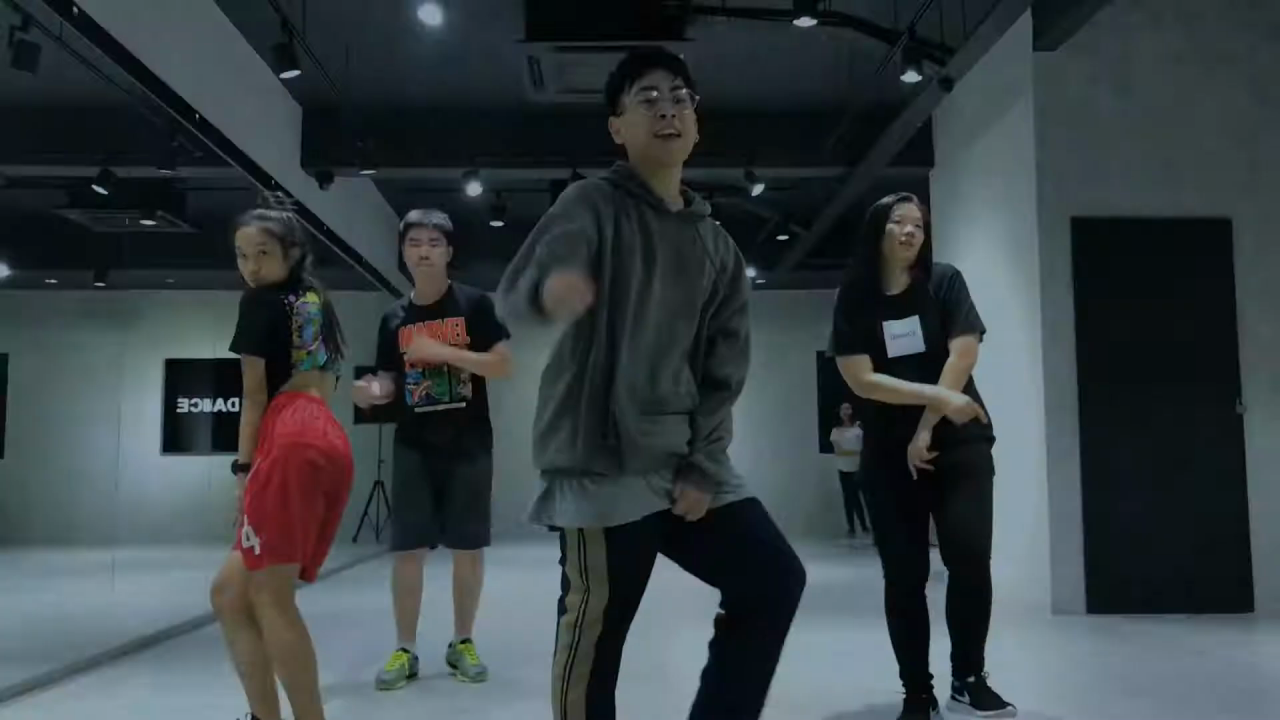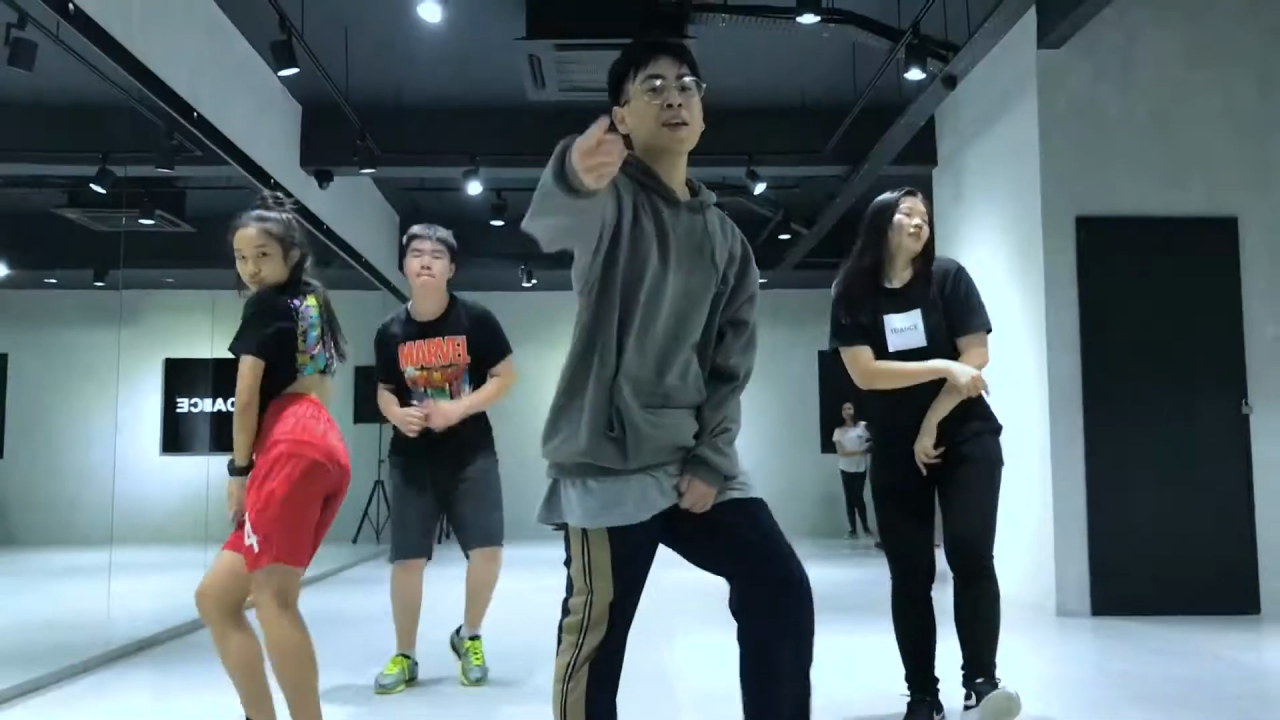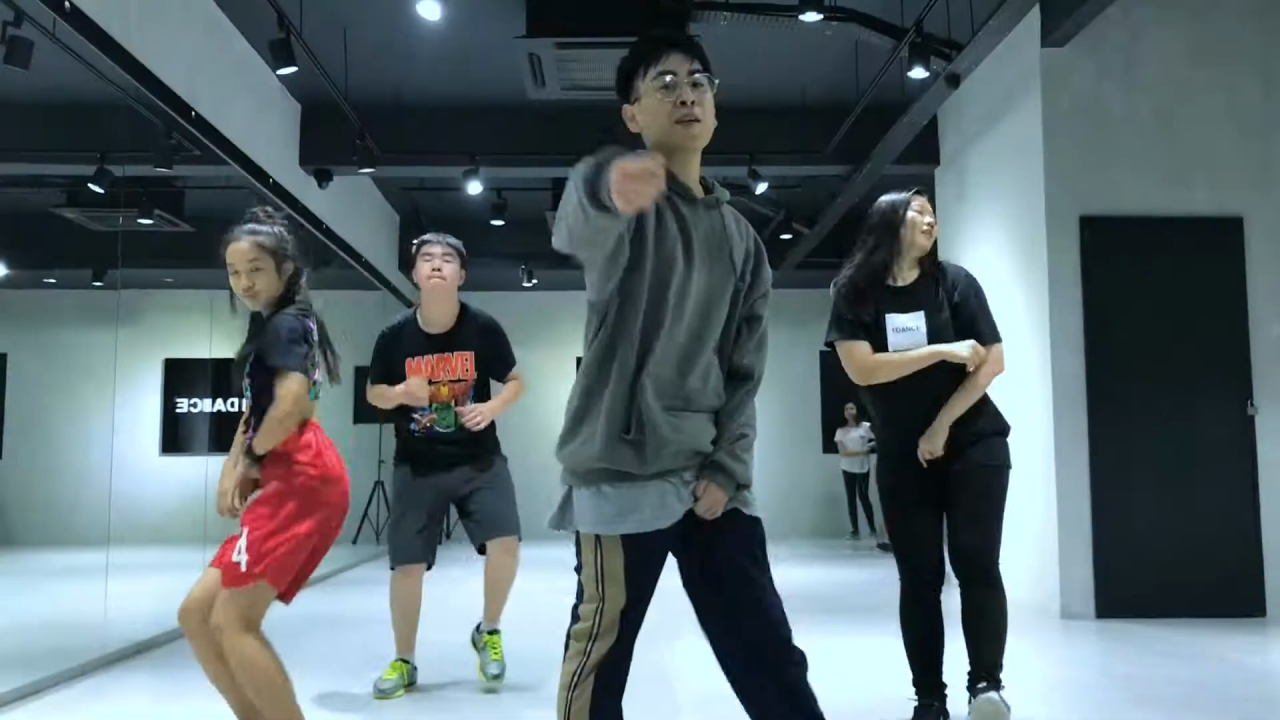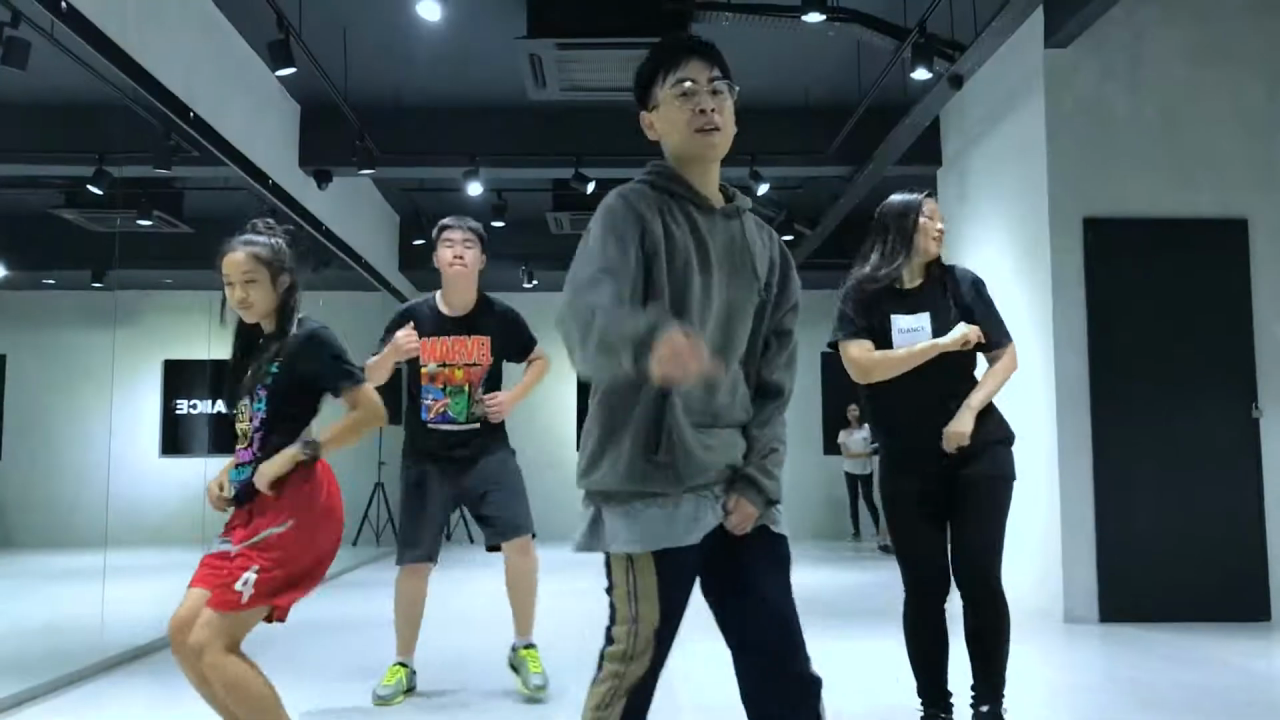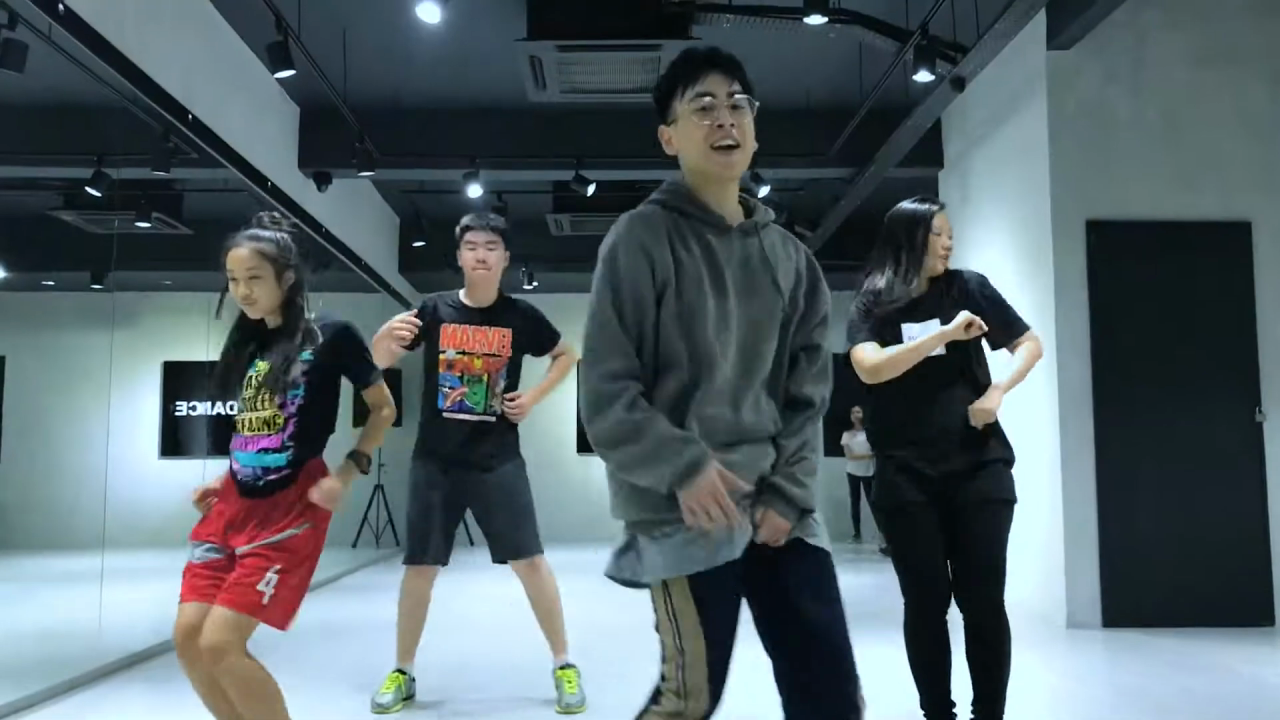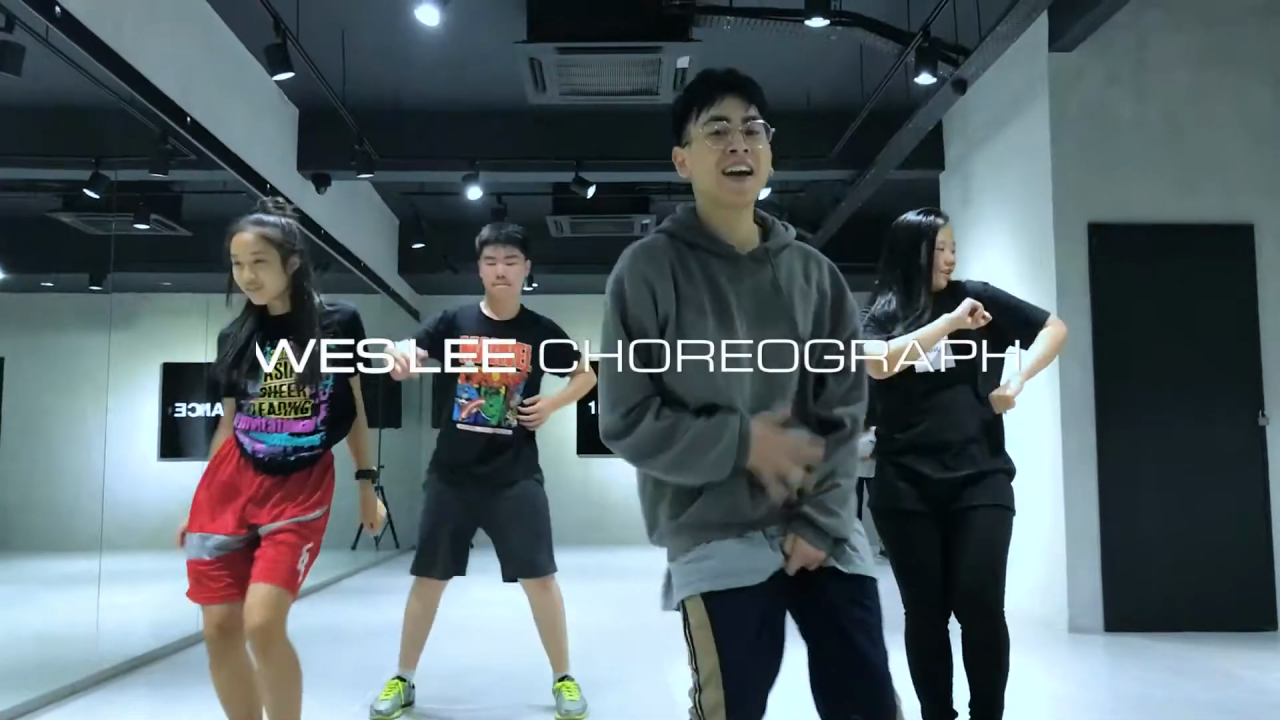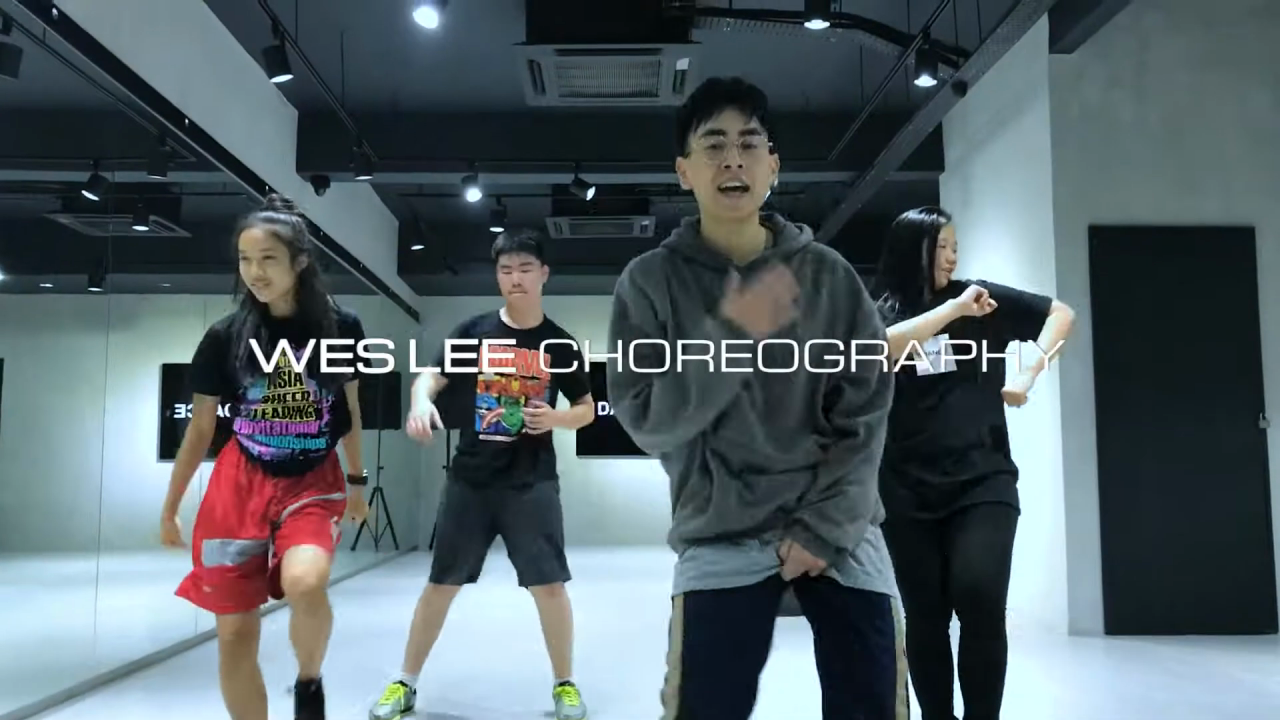
dt=0.1s
person 1, frame 1
left shoulder: (718, 247)
right shoulder: (594, 208)
left elbow: (726, 367)
right elbow: (519, 283)
left wrist: (704, 468)
right wrist: (545, 285)
left hip: (688, 467)
right hip: (600, 464)
left knee: (773, 576)
right knee: (592, 638)
person 1, frame 2
left shoulder: (724, 235)
right shoulder: (610, 197)
left elbow: (732, 358)
right elbow: (554, 221)
left wrist: (711, 460)
right wrist: (576, 175)
left hip: (692, 460)
right hip: (608, 459)
left knee: (780, 584)
right knee: (596, 637)
person 1, frame 3
left shoulder: (736, 232)
right shoulder: (626, 191)
left elbow: (744, 364)
right elbow: (579, 230)
left wrist: (728, 467)
right wrist: (608, 192)
left hip: (707, 467)
right hip: (620, 462)
left knee: (763, 643)
right knee: (601, 646)
person 1, frame 4
left shoulder: (760, 241)
right shoulder: (634, 212)
left elbow: (774, 372)
right elbow: (586, 316)
left wrist: (757, 480)
right wrist: (646, 342)
left hip: (733, 487)
right hip: (648, 485)
right knee: (633, 663)
person 1, frame 5
left shoulder: (788, 255)
right shoulder: (642, 240)
left elbow: (807, 388)
right elbow: (603, 393)
left wrist: (787, 493)
right wrist: (683, 468)
left hip: (776, 502)
right hip: (679, 509)
person 1, frame 6
left shoulder: (812, 271)
right shoulder: (649, 269)
left elbow: (841, 407)
right elbow: (626, 420)
left wrist: (820, 518)
right wrist: (737, 444)
left hip: (818, 529)
right hip: (716, 527)
person 1, frame 7
left shoulder: (827, 275)
right shoulder: (651, 281)
left elbow: (866, 413)
right elbow: (651, 422)
left wrist: (823, 526)
right wrist: (729, 334)
left hip: (836, 527)
right hip: (722, 534)
person 2, frame 1
left shoulder: (944, 282)
right shoulder: (853, 300)
left elbow: (963, 358)
right elbow: (861, 381)
left wrist: (925, 427)
right wrist: (934, 397)
left hip: (959, 444)
right hip: (889, 457)
left knee: (969, 557)
right knee: (904, 575)
person 2, frame 2
left shoulder: (949, 277)
right shoulder: (853, 293)
left elbow: (977, 357)
right elbow: (863, 372)
left wrist: (933, 422)
right wrist: (942, 368)
left hip: (966, 438)
right hip: (897, 453)
left knee: (971, 552)
right knee: (910, 574)
person 2, frame 3
left shoulder: (954, 280)
right shoulder: (855, 291)
left elbow: (992, 359)
right elbow: (860, 367)
left wrist: (943, 424)
right wrist: (941, 352)
left hip: (973, 443)
right hip: (903, 456)
left knee: (976, 563)
right knee: (920, 578)
person 2, frame 4
left shoulder: (960, 283)
right shoulder: (863, 294)
left elbow: (1007, 358)
right elbow: (861, 367)
left wrist: (969, 411)
right wrist: (942, 343)
left hip: (978, 451)
right hip: (907, 463)
left knee: (977, 574)
right knee: (924, 585)
person 2, frame 5
left shoulder: (968, 290)
right shoulder: (874, 302)
left elbow: (1030, 342)
right elbow: (869, 368)
left wrist: (997, 391)
right wrist: (944, 335)
left hip: (978, 467)
right hip: (904, 476)
left knee: (980, 596)
right knee: (924, 599)
person 2, frame 6
left shoulder: (978, 299)
right shoulder: (883, 315)
left elbow: (1054, 329)
right elbow: (878, 365)
left wrist: (1016, 380)
right wrist: (949, 323)
left hip: (980, 477)
right hip: (906, 486)
left knee: (980, 603)
right knee: (925, 608)
person 2, frame 7
left shoulder: (985, 301)
right shoulder: (885, 314)
left elbow: (1061, 312)
right elbow: (879, 349)
left wrist: (1030, 371)
right wrist: (953, 308)
left hip: (984, 481)
right hip: (909, 489)
left knee: (979, 599)
right knee: (926, 614)
person 3, frame 1
left shoulder: (263, 301)
right shoulder: (317, 302)
left elbow: (253, 392)
left wrist: (244, 465)
left hip: (291, 446)
right hip: (325, 443)
left knee: (270, 598)
right knee: (230, 595)
person 3, frame 2
left shoulder: (266, 304)
right shoulder: (315, 304)
left elbow: (248, 396)
left wrist: (238, 469)
left hip: (291, 448)
right hip: (321, 446)
left knee: (275, 599)
right knee: (214, 598)
person 3, frame 3
left shoulder: (285, 322)
right shoulder: (301, 322)
left elbow: (291, 403)
left wrist: (246, 457)
right wrist: (238, 460)
left hip: (299, 477)
right hip: (301, 480)
left knee: (231, 621)
right knee: (196, 617)
person 3, frame 4
left shoulder: (309, 340)
right shoulder: (253, 345)
left elbow: (372, 411)
left wrist: (293, 455)
right wrist: (228, 472)
left hip: (294, 505)
right hip: (256, 511)
left knee: (209, 642)
right knee: (184, 633)
person 3, frame 5
left shoulder: (331, 337)
right shoulder: (239, 344)
left elbow: (383, 408)
left wrist: (349, 468)
right wrist: (217, 484)
left hip: (292, 506)
right hip: (236, 502)
left knee: (218, 641)
right knee: (188, 638)
person 3, frame 6
left shoulder: (339, 322)
right shoulder: (236, 337)
left elbow: (356, 406)
right elbow: (230, 422)
left wrist: (366, 481)
right wrist: (193, 506)
left hip: (302, 489)
right hip: (234, 485)
left knee: (262, 624)
right knee: (220, 631)
person 3, frame 7
left shoulder: (342, 327)
right shoulder: (225, 337)
right elbow: (202, 427)
left wrist: (358, 482)
right wrist: (169, 509)
left hip: (317, 482)
right hip: (242, 483)
left knee: (306, 585)
right knee: (236, 636)
person 4, frame 1
left shoulder: (474, 303)
right shoulder: (393, 317)
left elbow: (503, 363)
right elbow: (387, 380)
left wrist: (449, 353)
right wrist: (368, 391)
left hip: (468, 446)
right hip: (413, 446)
left knee: (469, 547)
right knee: (408, 548)
left ankle: (463, 640)
right ankle: (405, 651)
person 4, frame 2
left shoulder: (475, 318)
right shoulder: (391, 331)
left elbow: (506, 375)
right elbow: (385, 392)
left wrist: (462, 407)
right wrist: (396, 415)
left hip: (470, 454)
right hip: (413, 458)
left knee: (487, 549)
right knee: (407, 557)
left ankle: (469, 636)
right ankle: (405, 655)
person 4, frame 3
left shoulder: (483, 328)
right shoulder: (398, 334)
left elbow: (516, 381)
right elbow: (376, 394)
left wrist: (493, 410)
right wrist: (400, 394)
left hip: (478, 458)
right hip: (417, 465)
left knee: (505, 540)
right knee: (407, 563)
left ankle: (488, 632)
right ankle: (403, 661)
person 4, frame 4
left shoulder: (501, 317)
right shoulder: (412, 316)
left elbow: (540, 361)
right elbow: (372, 378)
left wrist: (513, 396)
right wrist: (391, 353)
left hip: (487, 454)
right hip: (427, 460)
left knee: (519, 541)
right knee: (414, 562)
left ankle: (524, 647)
right ankle: (404, 664)
person 4, frame 5
left shoulder: (522, 316)
right shoulder: (435, 309)
left elbow: (567, 354)
right elbow: (382, 358)
left wrist: (536, 393)
right wrist: (388, 333)
left hip: (498, 460)
right hip: (437, 459)
left knee: (529, 559)
right knee: (419, 565)
left ankle: (562, 664)
right ankle: (402, 672)
person 4, frame 6
left shoulder: (541, 331)
right shoulder: (454, 322)
left elbow: (587, 377)
right elbow: (410, 362)
left wrist: (552, 404)
right wrist: (400, 357)
left hip: (516, 474)
right hip: (453, 473)
left knee: (539, 576)
right knee: (429, 577)
left ankle: (564, 677)
right ankle: (403, 679)
person 4, frame 7
left shoulder: (561, 344)
right shoulder: (475, 330)
left elbow: (583, 415)
right elbow: (431, 378)
left wrist: (553, 415)
right wrist: (421, 404)
left hip: (532, 482)
right hip: (470, 480)
left knee: (548, 584)
right knee: (441, 582)
